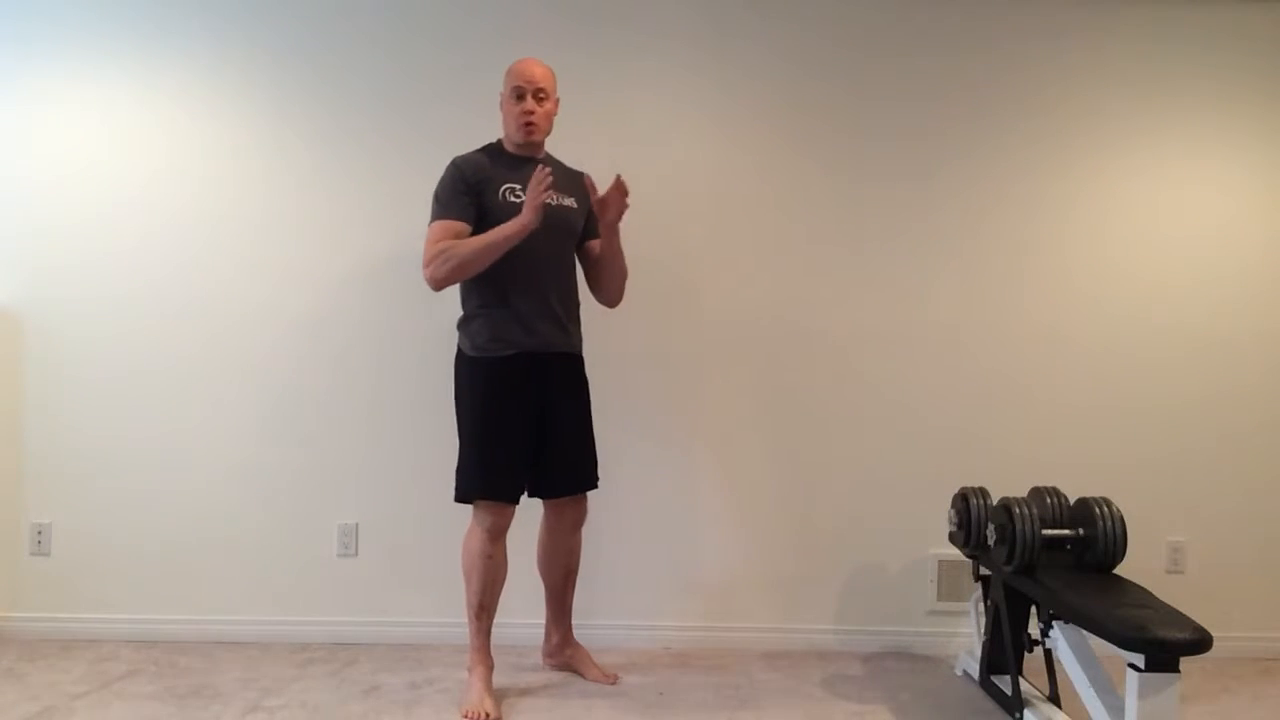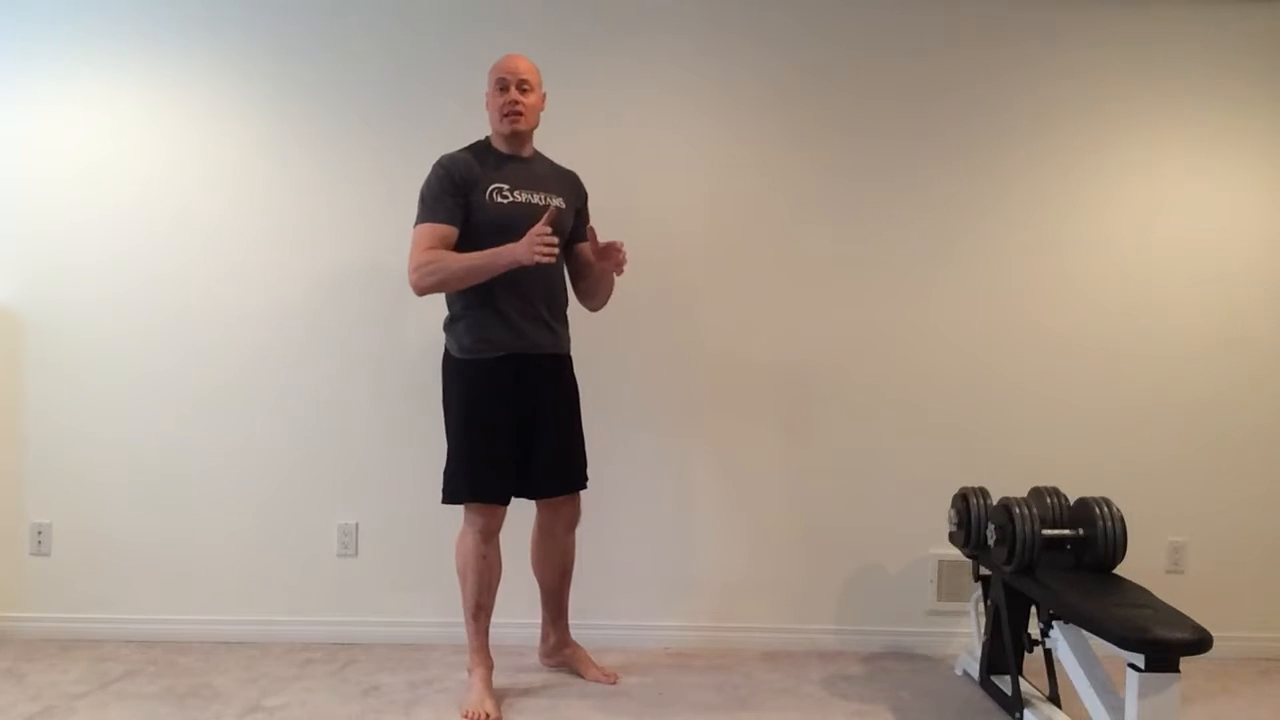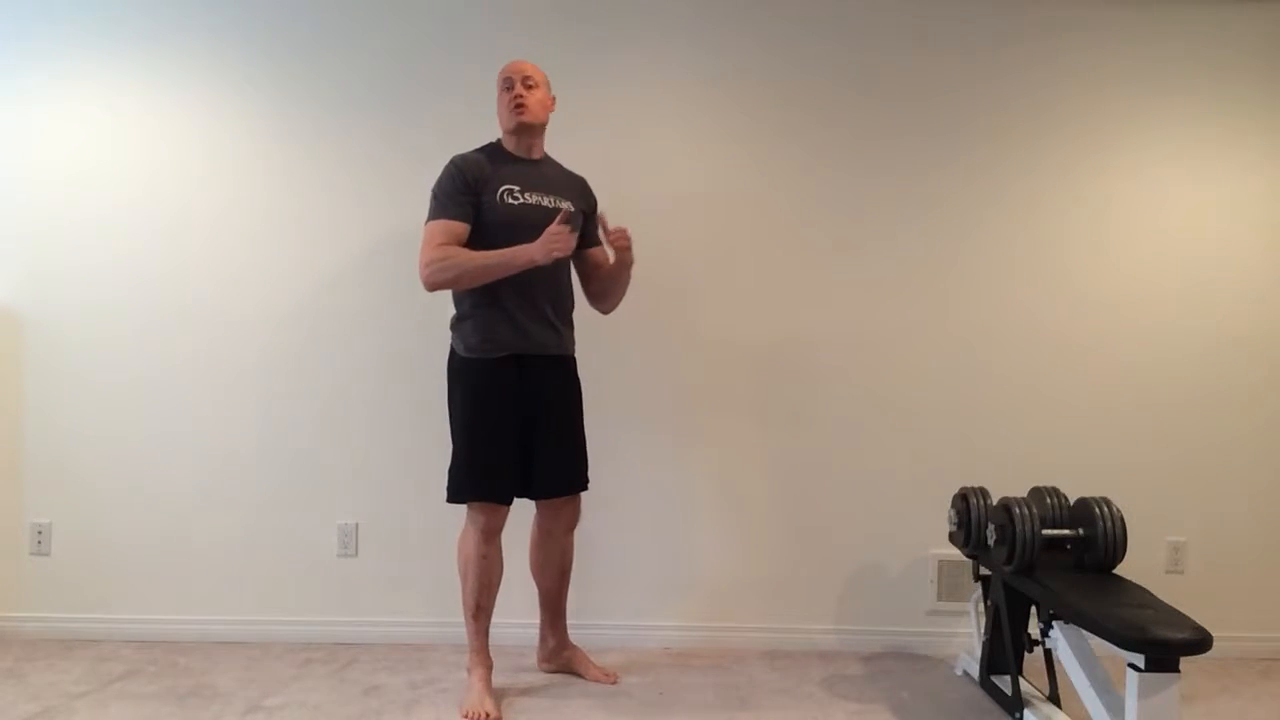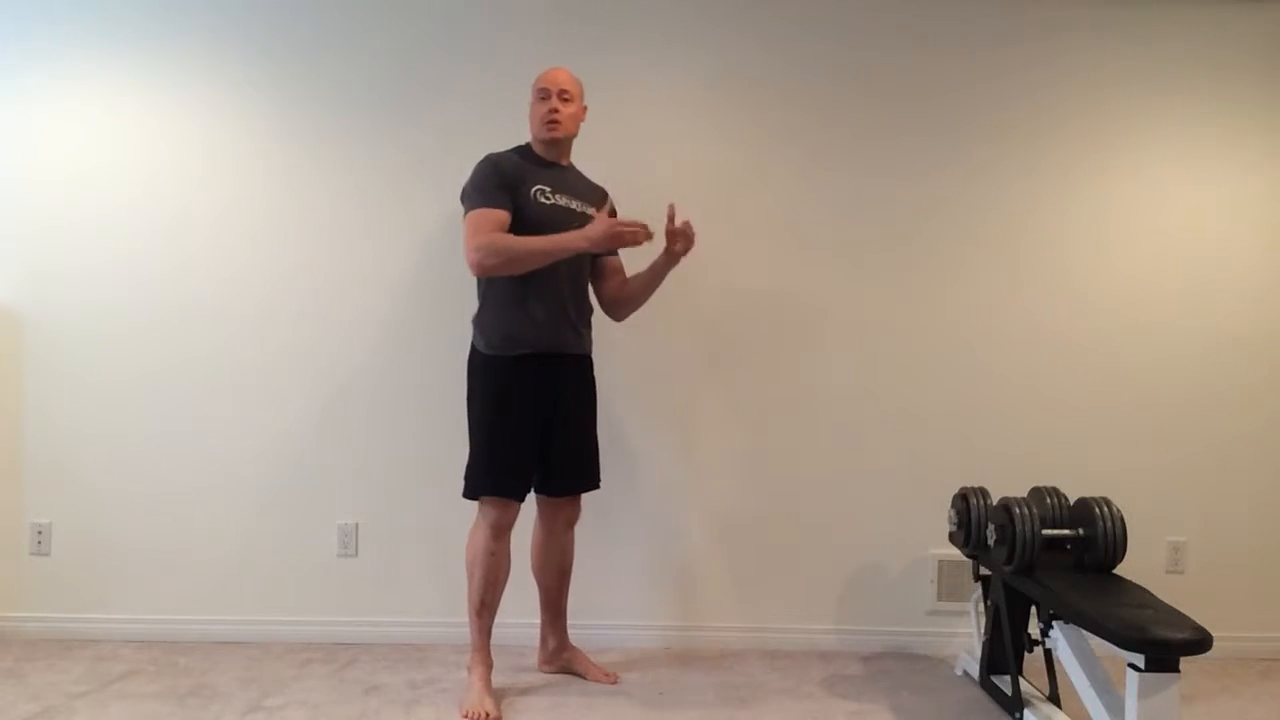
dt=0.4s
person 1, frame 1
left shoulder: (575, 185)
right shoulder: (469, 172)
left elbow: (610, 294)
right elbow: (436, 270)
left wrist: (609, 229)
right wrist: (521, 222)
left hip: (562, 364)
right hip: (492, 365)
left knee: (568, 506)
right knee: (491, 515)
left ankle: (560, 640)
right ankle: (479, 666)
person 1, frame 2
left shoulder: (566, 184)
right shoulder: (456, 171)
left elbow: (592, 298)
right elbow: (421, 273)
left wrist: (604, 267)
right wrist: (514, 252)
left hip: (551, 365)
right hip: (479, 366)
left knee: (562, 507)
right knee: (483, 516)
left ankle: (557, 639)
person 1, frame 3
left shoulder: (575, 189)
right shoulder: (468, 171)
left elbow: (604, 299)
right elbow: (434, 269)
left wrist: (622, 260)
right wrist: (531, 252)
left hip: (555, 366)
right hip: (485, 366)
left knee: (561, 509)
right knee: (485, 517)
left ankle: (555, 643)
person 1, frame 4
left shoulder: (595, 196)
right shoulder: (499, 170)
left elbow: (616, 304)
right elbow: (481, 254)
left wrist: (667, 260)
right wrist: (584, 239)
left hip: (572, 365)
right hip: (505, 362)
left knee: (562, 508)
right knee: (497, 511)
left ankle: (555, 643)
right ankle: (479, 665)
